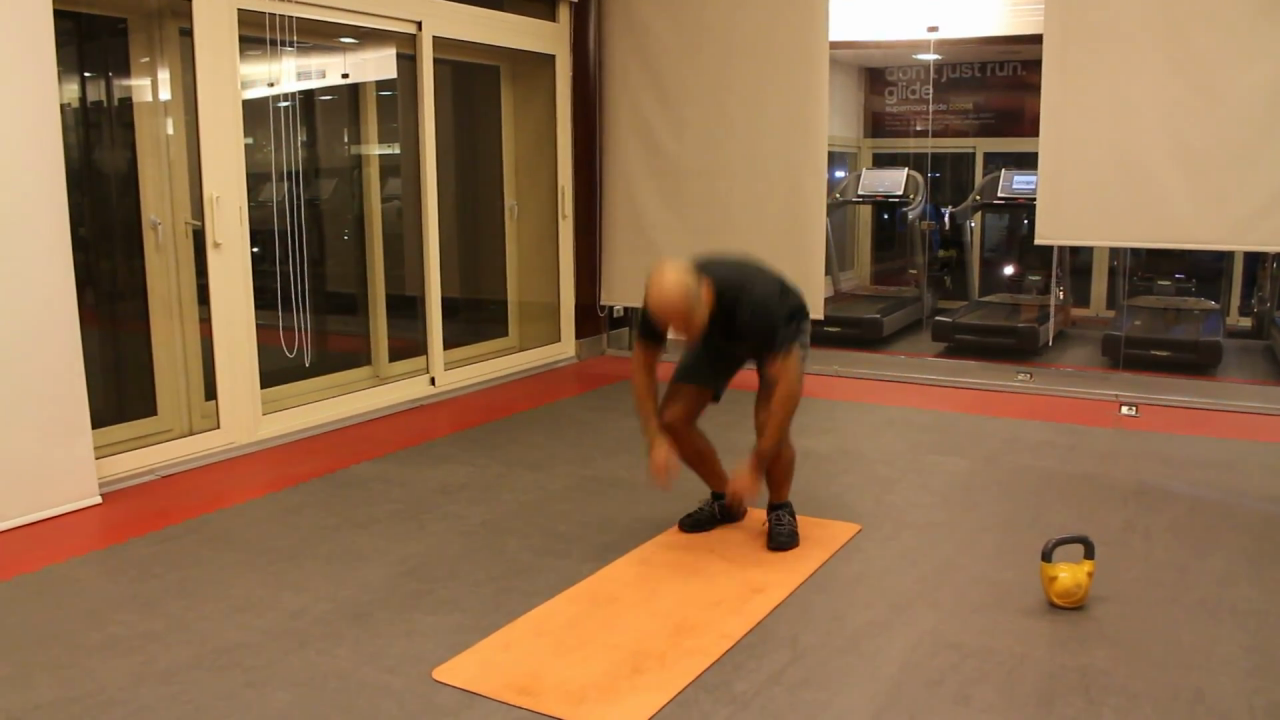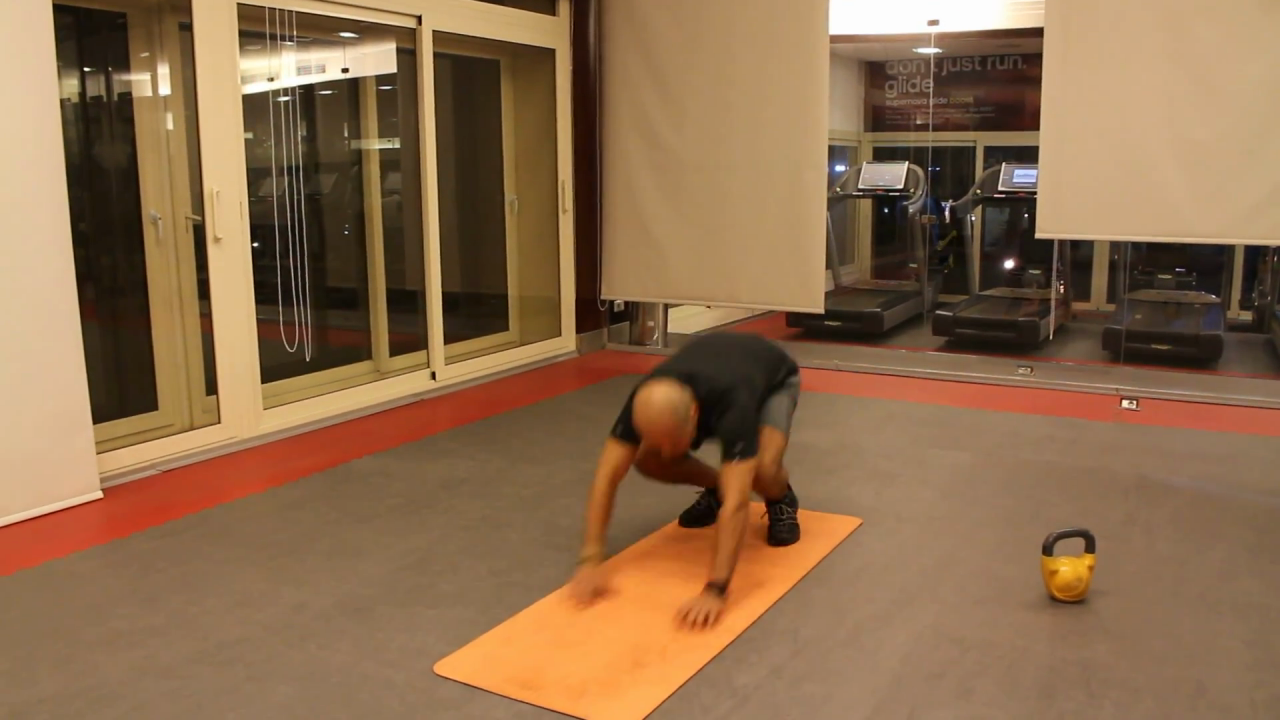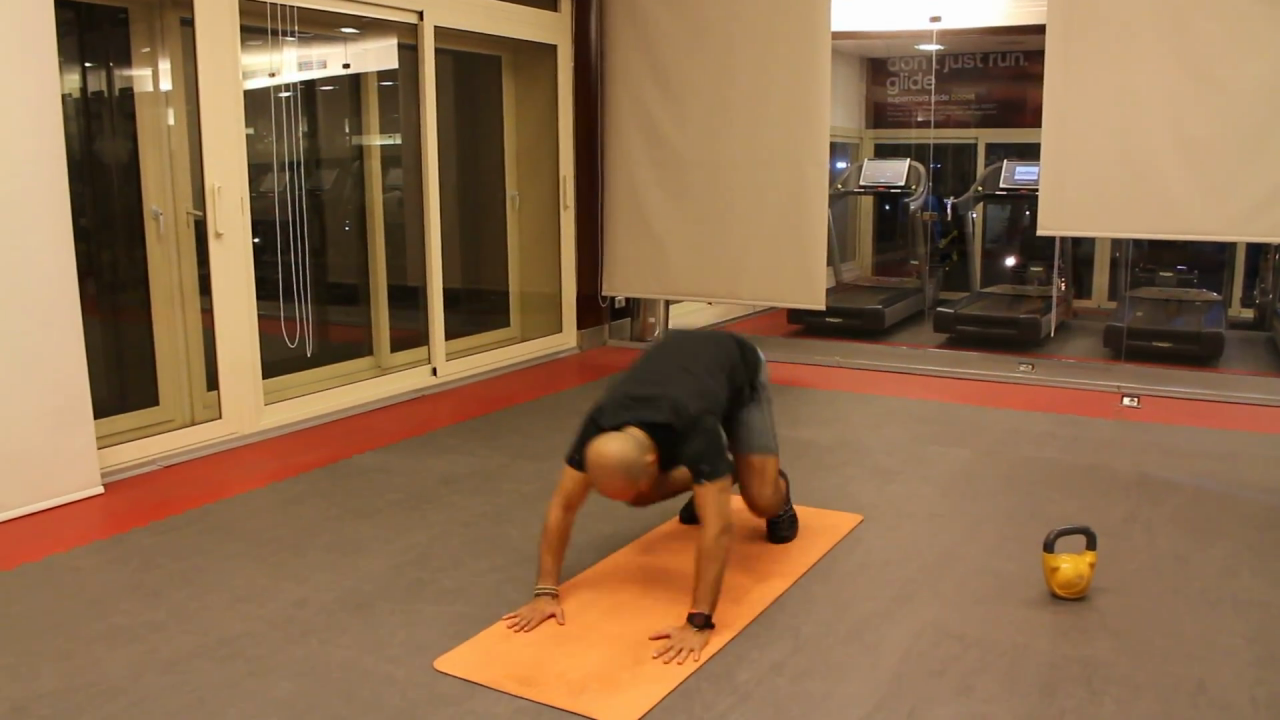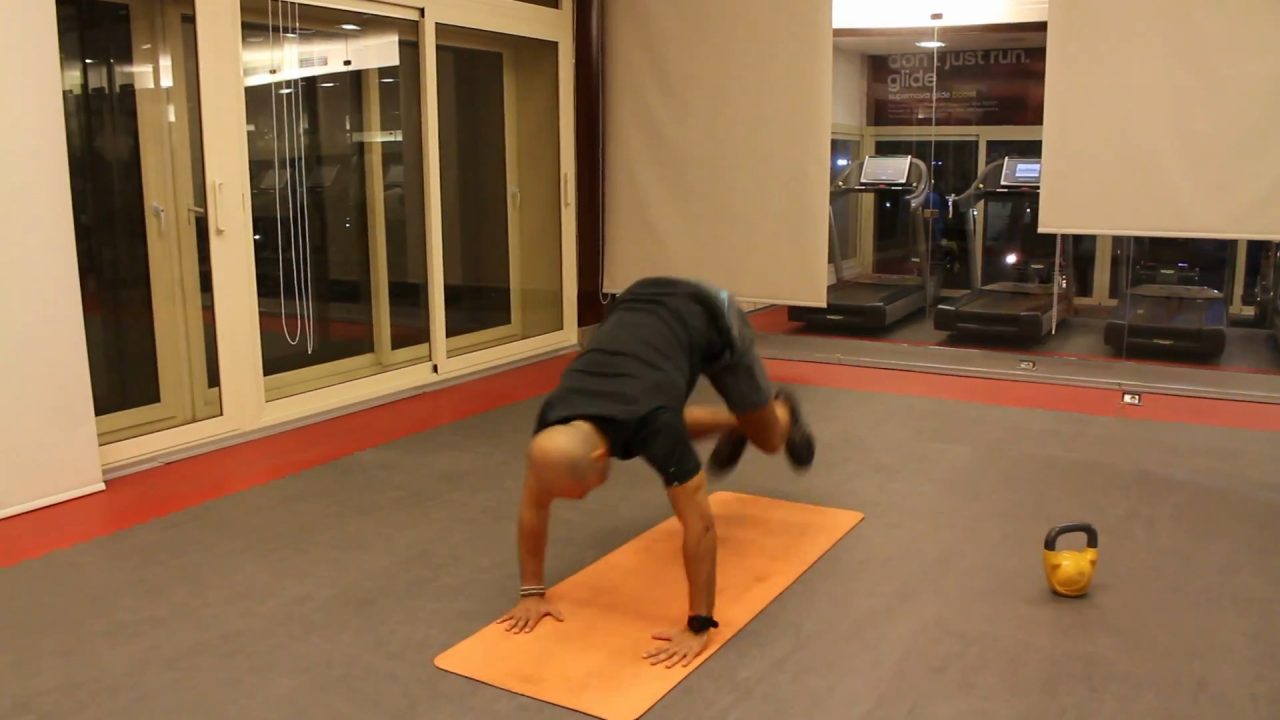
dt=0.2s
person 1, frame 1
left shoulder: (755, 303)
right shoulder: (659, 302)
left elbow: (787, 385)
right elbow: (642, 367)
left wrist: (755, 465)
right wrist: (655, 441)
left hip: (780, 328)
right hip: (719, 335)
left knee: (773, 427)
right knee: (673, 420)
left ankle: (781, 510)
right ankle: (723, 498)
person 1, frame 2
left shoulder: (734, 408)
right shoulder: (647, 401)
left elbow: (736, 503)
right elbow: (606, 478)
left wrist: (715, 591)
right wrist: (589, 561)
left hip: (773, 379)
right hip: (711, 372)
left knee: (762, 470)
right knee: (646, 461)
left ankle: (781, 501)
right ankle: (716, 487)
person 1, frame 3
left shoulder: (693, 431)
right shoulder: (601, 428)
left elbow: (716, 528)
right elbow: (561, 506)
left wrist: (698, 623)
right wrist: (545, 591)
left hip: (741, 369)
left knee: (760, 499)
right knee: (639, 494)
left ankle: (778, 492)
right ankle: (715, 481)
person 1, frame 4
left shoulder: (651, 426)
right shoulder: (556, 419)
left elbow: (699, 526)
right elbow: (533, 507)
left wrist: (698, 627)
right wrist: (532, 592)
left hip: (709, 315)
left knee: (767, 436)
left ankle: (782, 410)
right ankle: (733, 428)
